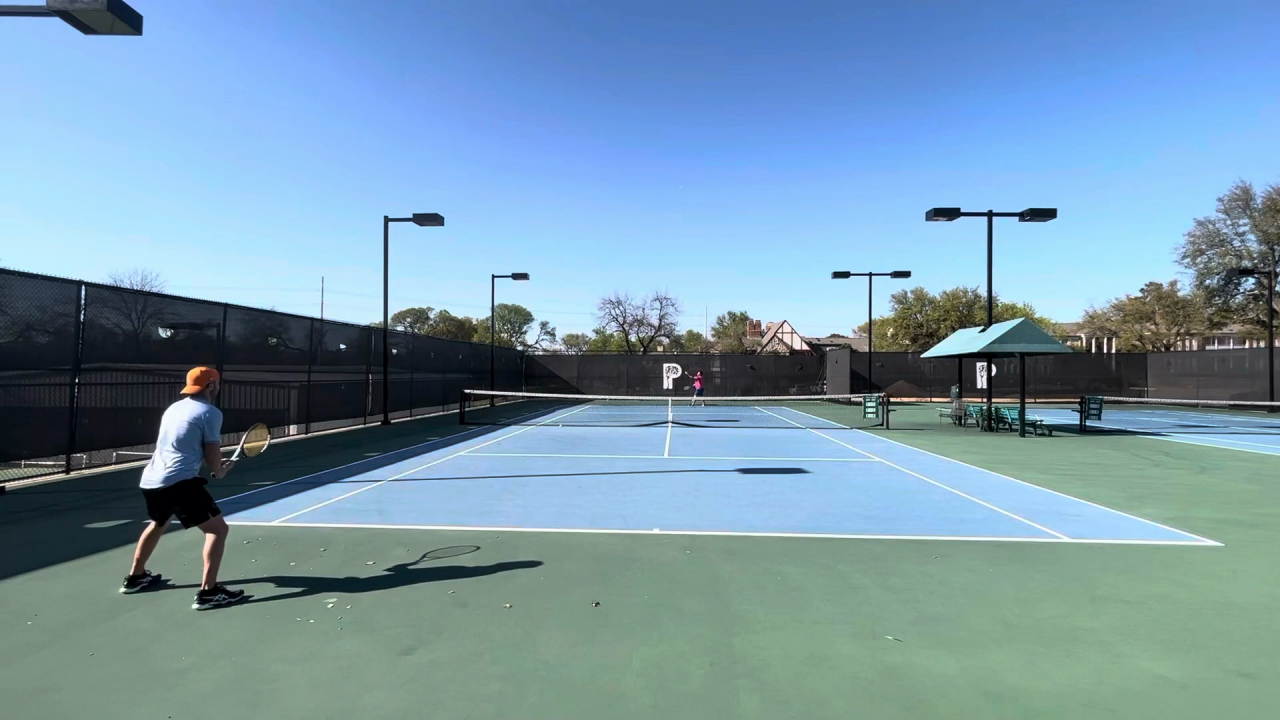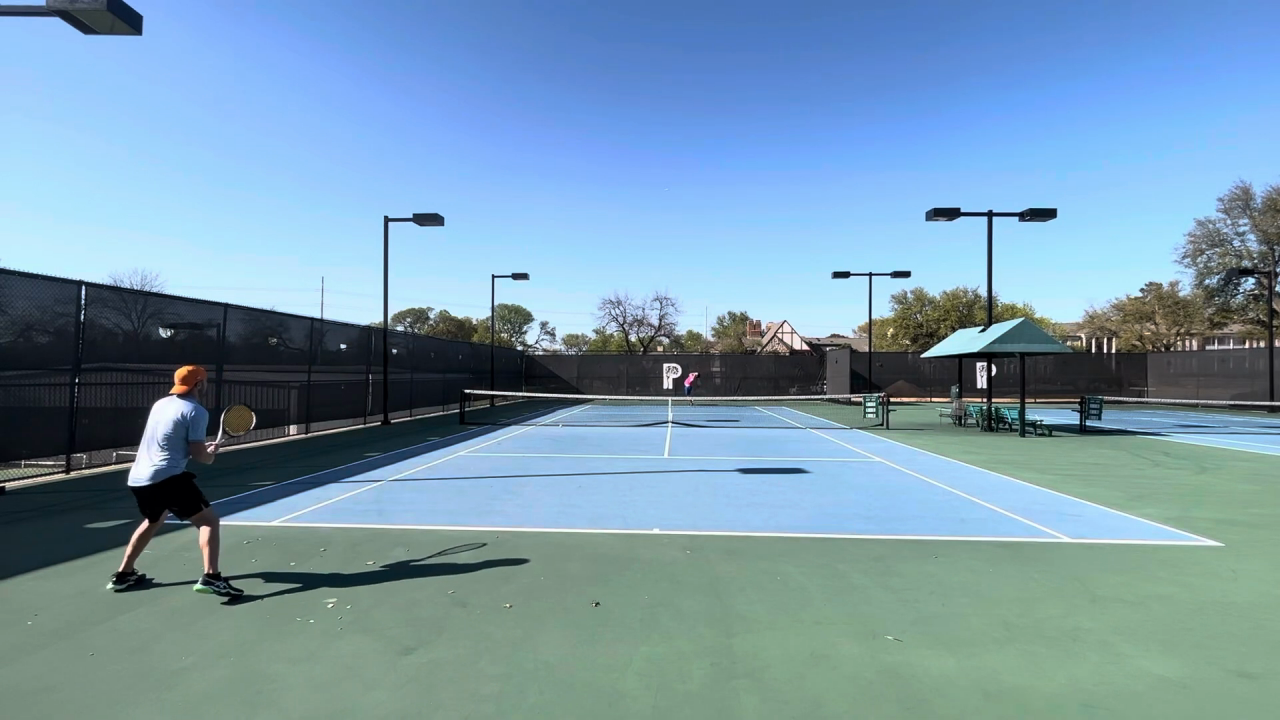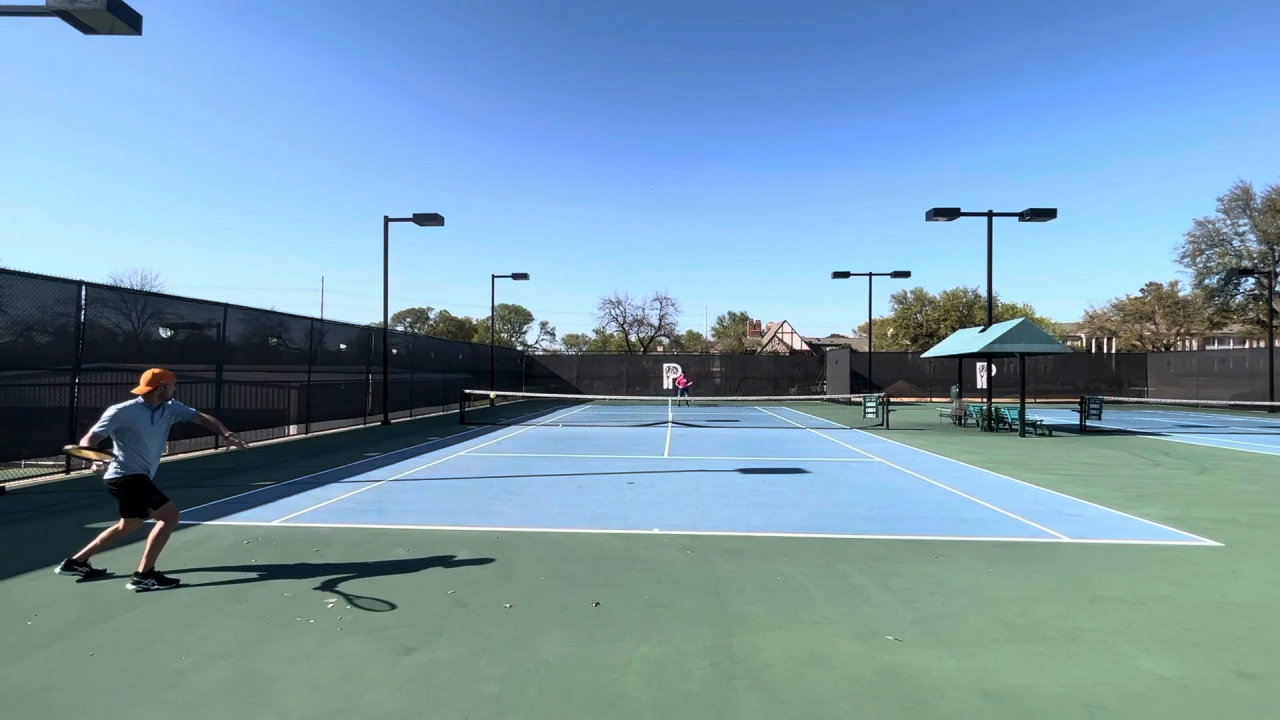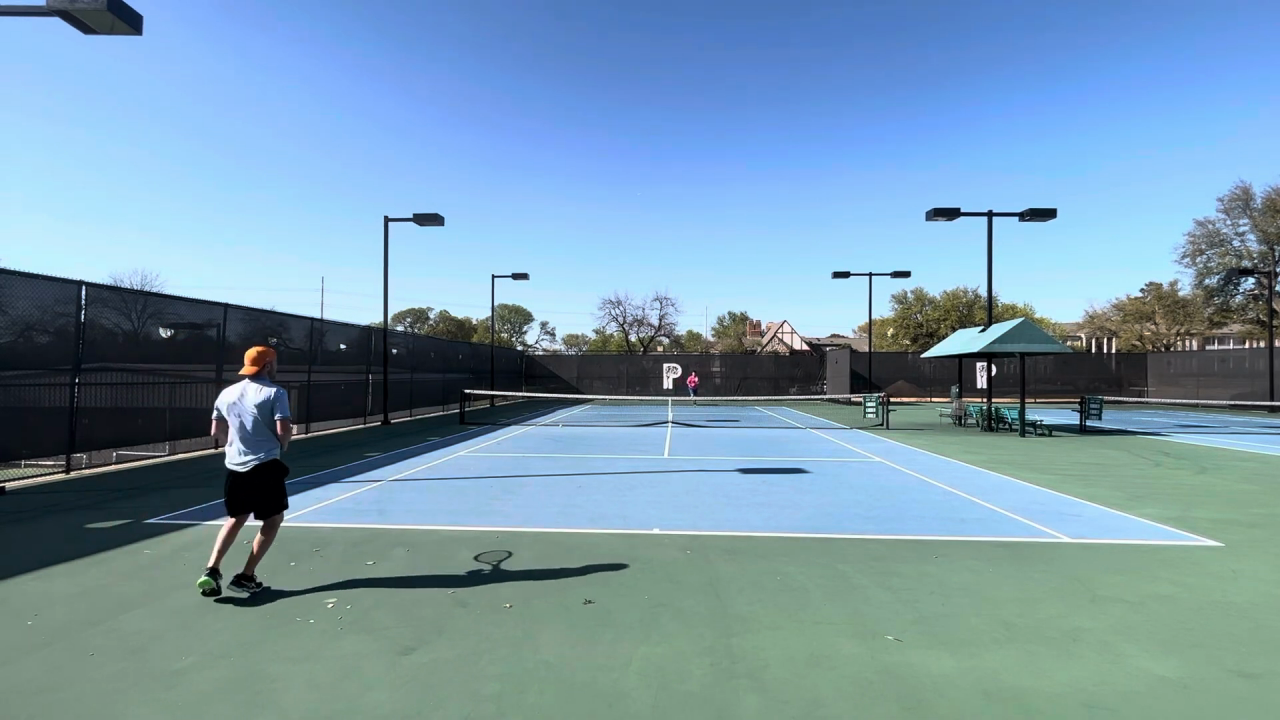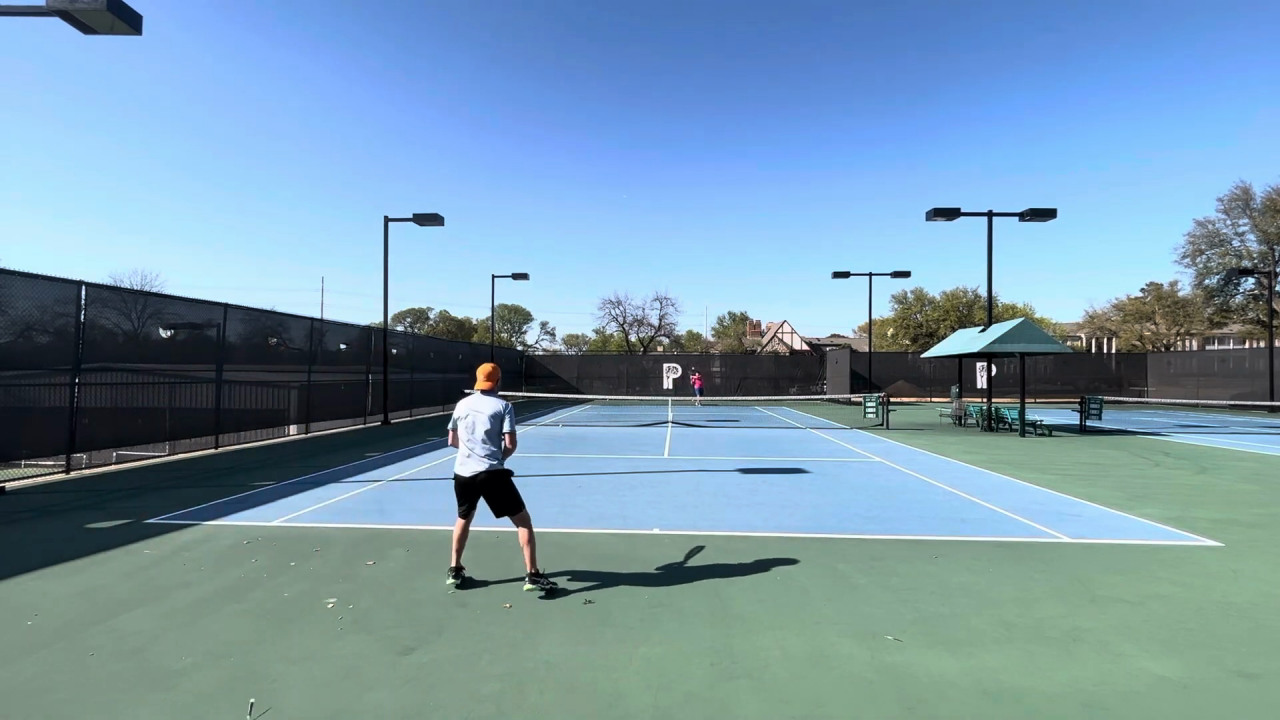
dt=1s
person 1, frame 1
left shoulder: (175, 408)
right shoulder: (210, 413)
right elbow: (212, 454)
left wrist: (215, 463)
right wrist: (219, 471)
left hip: (150, 480)
right hip: (179, 481)
left knee: (156, 525)
right knee: (218, 529)
left ankle: (135, 577)
right ankle: (208, 592)
person 1, frame 2
left shoulder: (160, 404)
right shoulder: (195, 411)
right elbow: (199, 456)
left wrist: (203, 449)
right wrist: (211, 455)
left hip: (138, 478)
right hip: (167, 478)
left knee: (152, 521)
right knee: (209, 521)
left ankle: (123, 574)
right ankle: (211, 577)
person 1, frame 3
left shoulder: (171, 407)
right shoulder: (120, 412)
left elbow: (203, 418)
right elbow: (87, 440)
left wrist: (227, 433)
right wrist: (96, 461)
left hip: (137, 478)
right hip: (126, 478)
left knee: (127, 526)
right knee: (170, 516)
left ankle: (75, 563)
right ankle: (143, 575)
person 1, frame 4
left shoulder: (227, 393)
right shoulder: (276, 393)
left elbow: (216, 432)
right elbow: (284, 431)
right wrist: (283, 444)
left hip: (235, 467)
right hip: (265, 466)
left knee: (234, 519)
right knee: (272, 522)
left ankle: (212, 570)
right ankle: (245, 577)
person 1, frame 5
left shoulder: (462, 404)
right shoulder: (502, 406)
left elbow: (452, 441)
right elbow: (511, 444)
left hip: (463, 473)
right hip: (492, 473)
left knee: (463, 519)
right knee: (523, 520)
left ankle: (455, 570)
right ankle: (532, 575)
